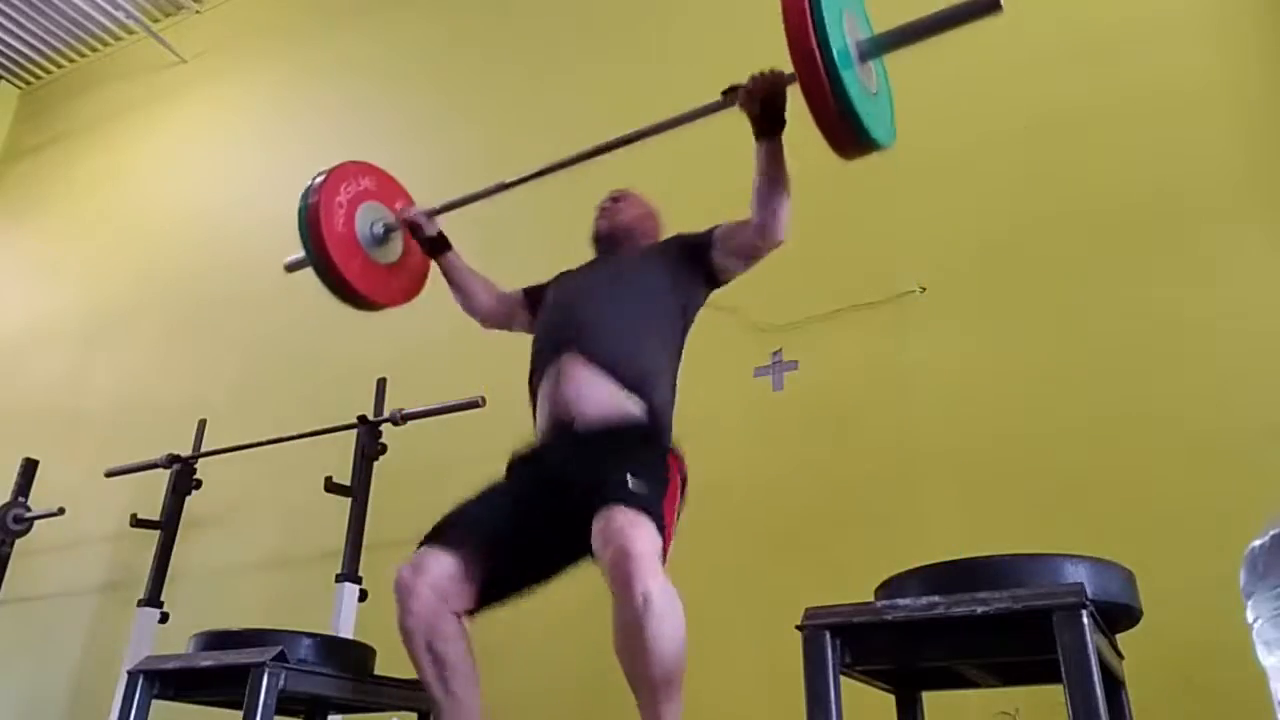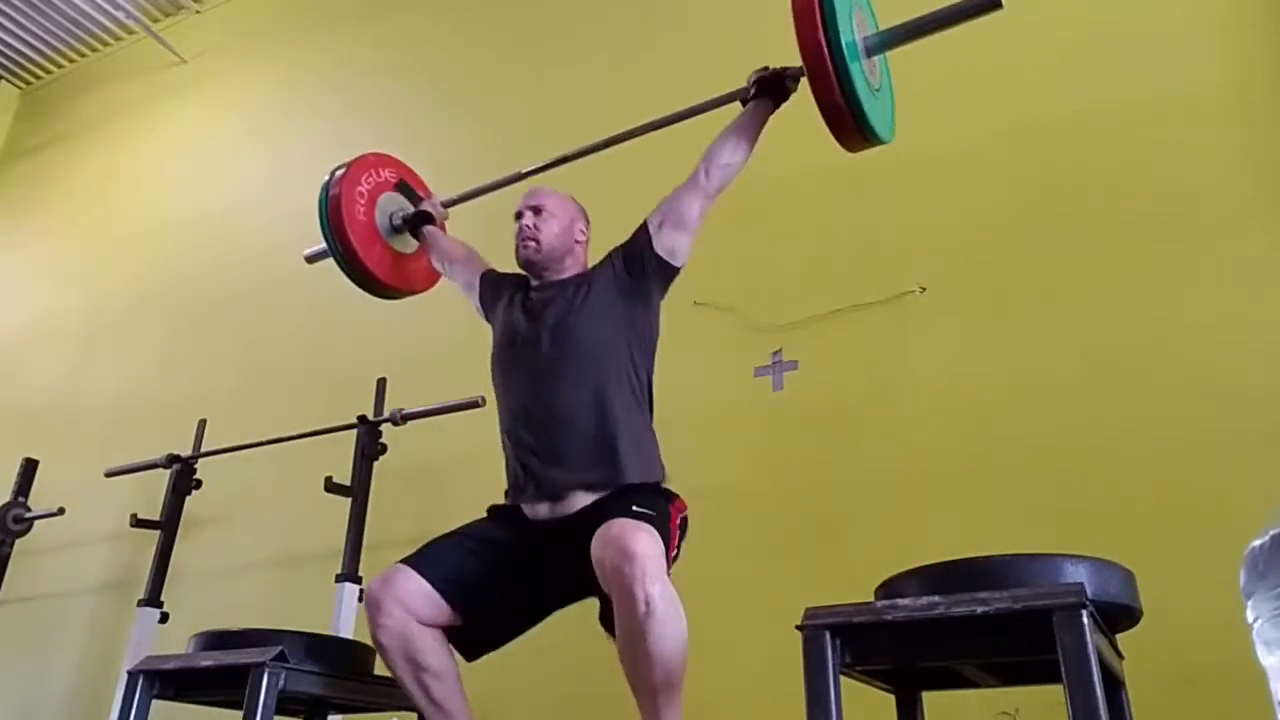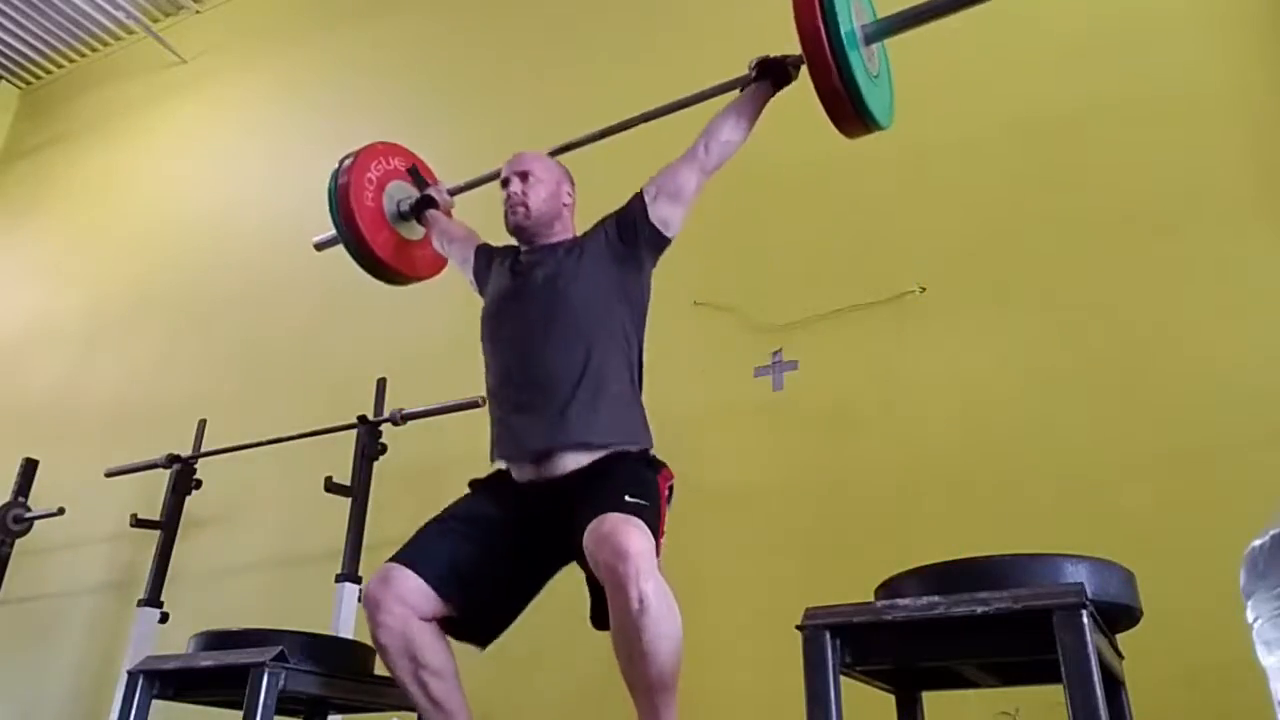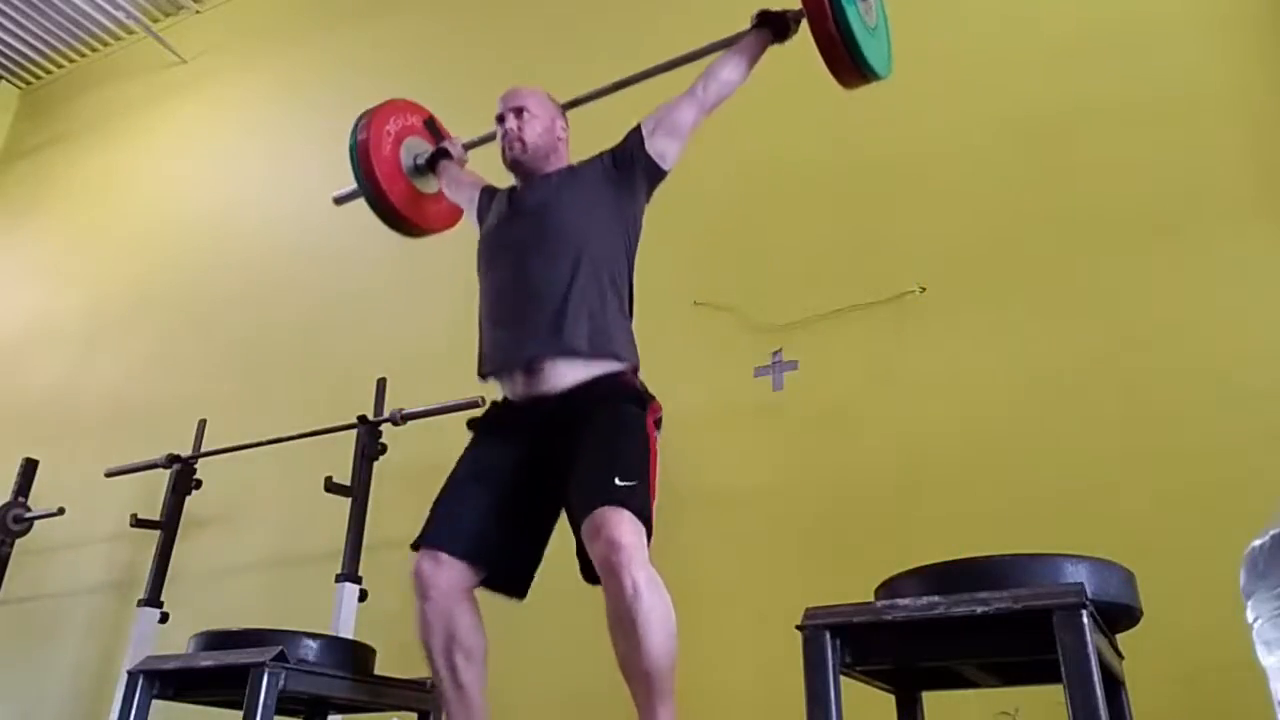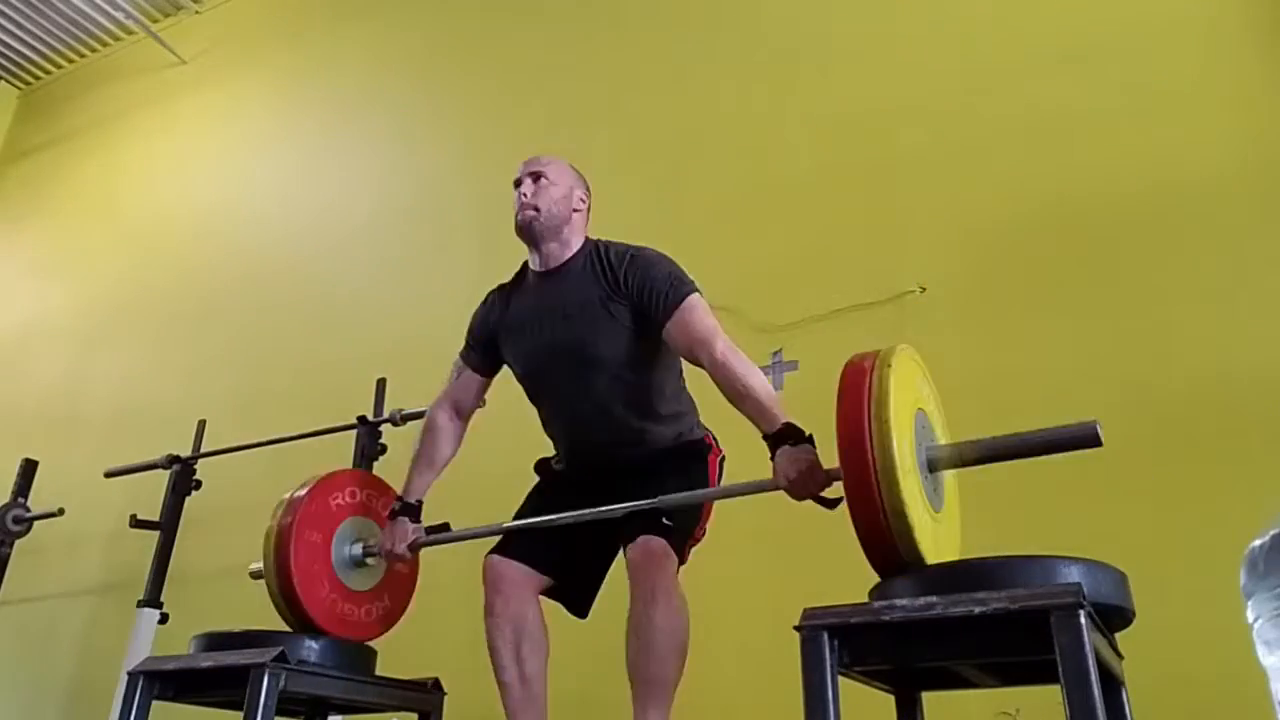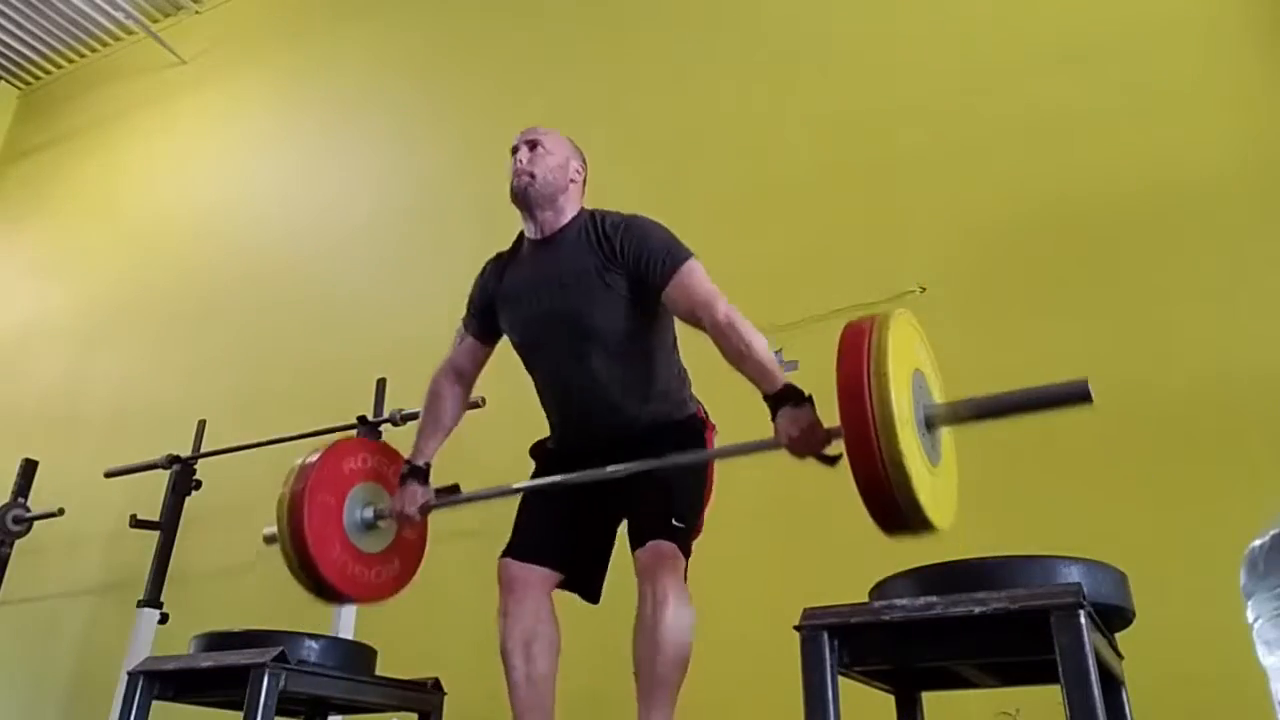
dt=0.2s
person 1, frame 1
left shoulder: (676, 260)
right shoulder: (565, 288)
left elbow: (767, 228)
right elbow: (491, 306)
left wrist: (767, 125)
right wrist: (436, 244)
left hip: (627, 448)
right hip: (548, 463)
left knee: (631, 559)
right knee: (419, 586)
person 1, frame 2
left shoulder: (626, 280)
right shoulder: (508, 300)
left elbow: (703, 185)
right elbow: (460, 265)
left wrist: (761, 105)
left hip: (623, 503)
right hip: (528, 526)
left knee: (631, 562)
right knee: (390, 600)
person 1, frame 3
left shoulder: (616, 247)
right shoulder: (498, 271)
left elbow: (701, 161)
right elbow: (455, 242)
left wrist: (762, 88)
left hip: (610, 471)
right hip: (515, 493)
left knee: (625, 560)
right knee: (390, 598)
person 1, frame 4
left shoulder: (610, 179)
right shoulder: (498, 209)
left elbow: (694, 102)
right elbow: (459, 187)
left wrist: (761, 37)
left hip: (603, 403)
right hip: (515, 422)
left knee: (620, 552)
right knee: (436, 574)
person 1, frame 5
left shoulder: (631, 270)
right shoulder: (501, 307)
left elbow: (716, 351)
right elbow: (452, 408)
left wrist: (785, 438)
right wrist: (409, 506)
left hip: (667, 461)
right hip: (581, 468)
left knee: (651, 564)
right knee: (505, 577)
person 1, frame 6
left shoulder: (626, 238)
right shoulder: (499, 278)
left elbow: (716, 315)
right elbow: (455, 376)
left wrist: (785, 399)
right wrist: (417, 469)
left hip: (664, 440)
right hip: (574, 451)
left knee: (659, 565)
right knee: (520, 578)
